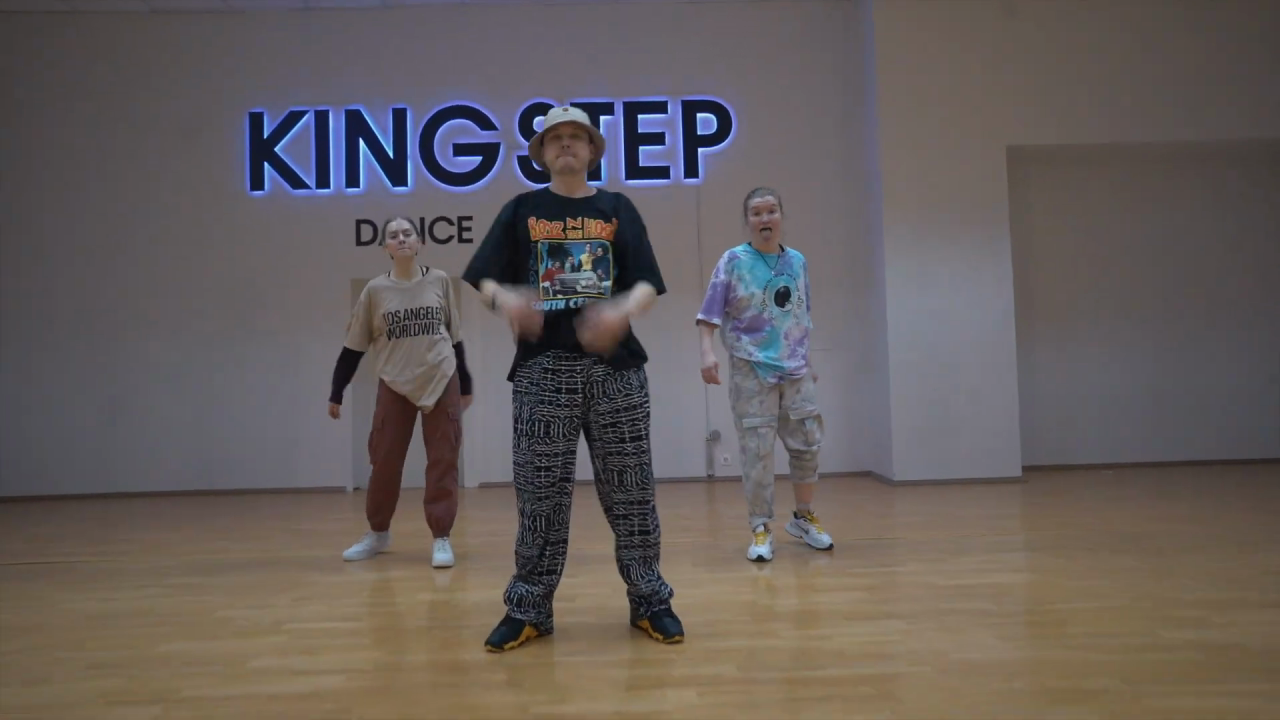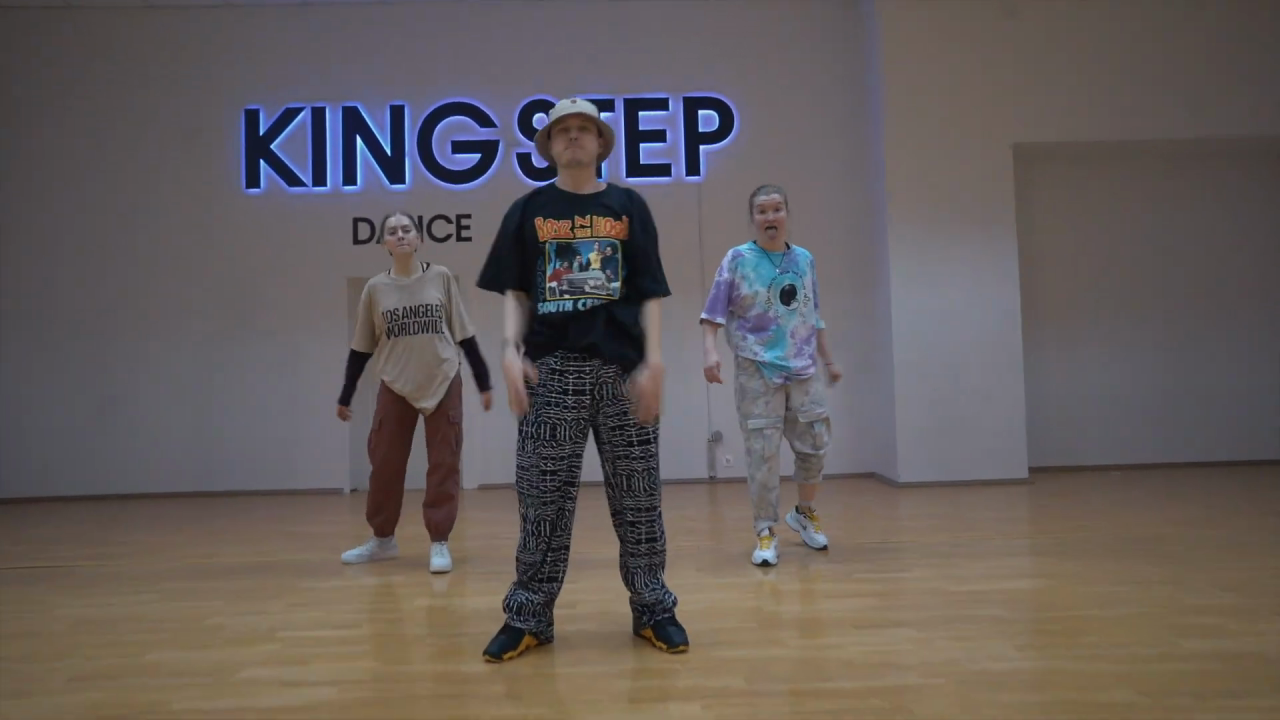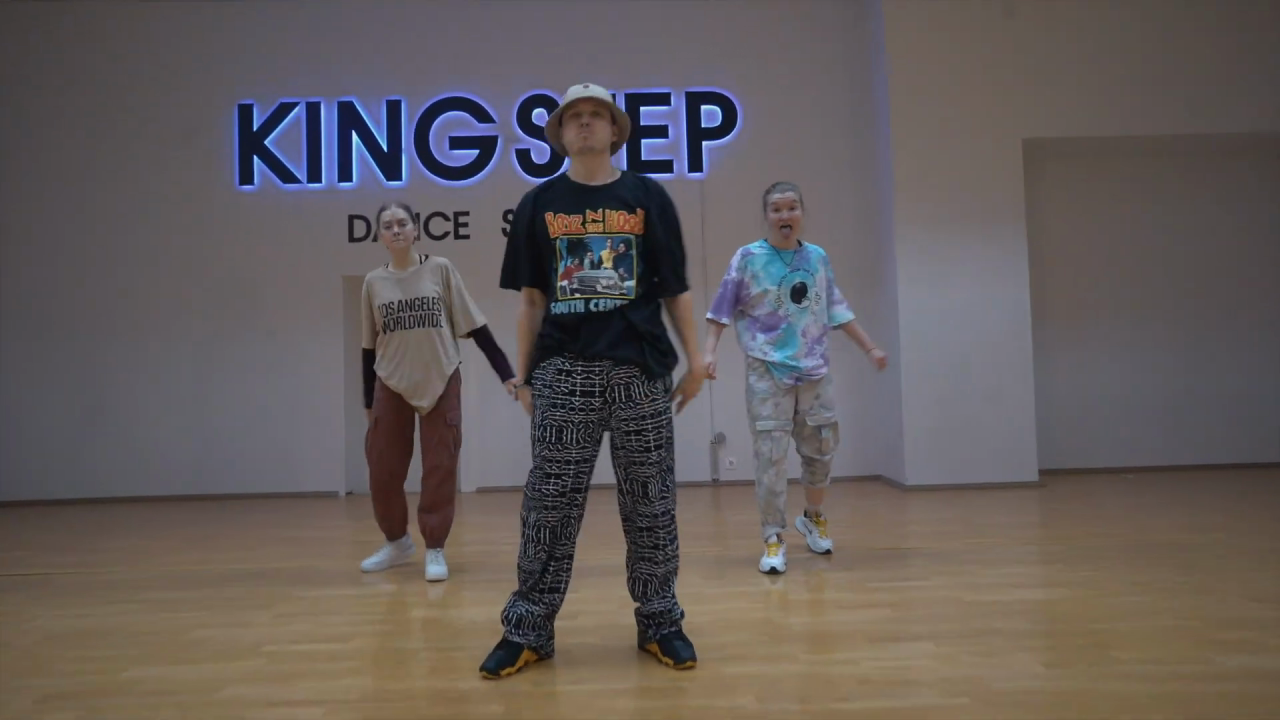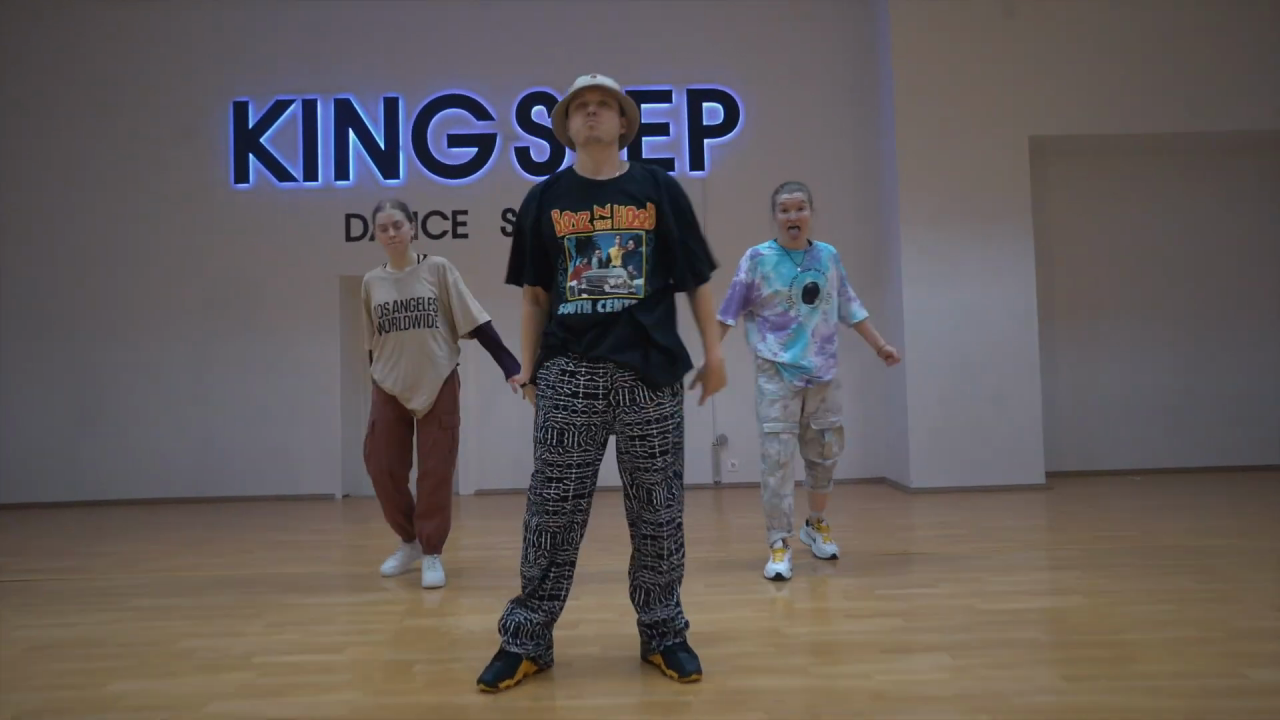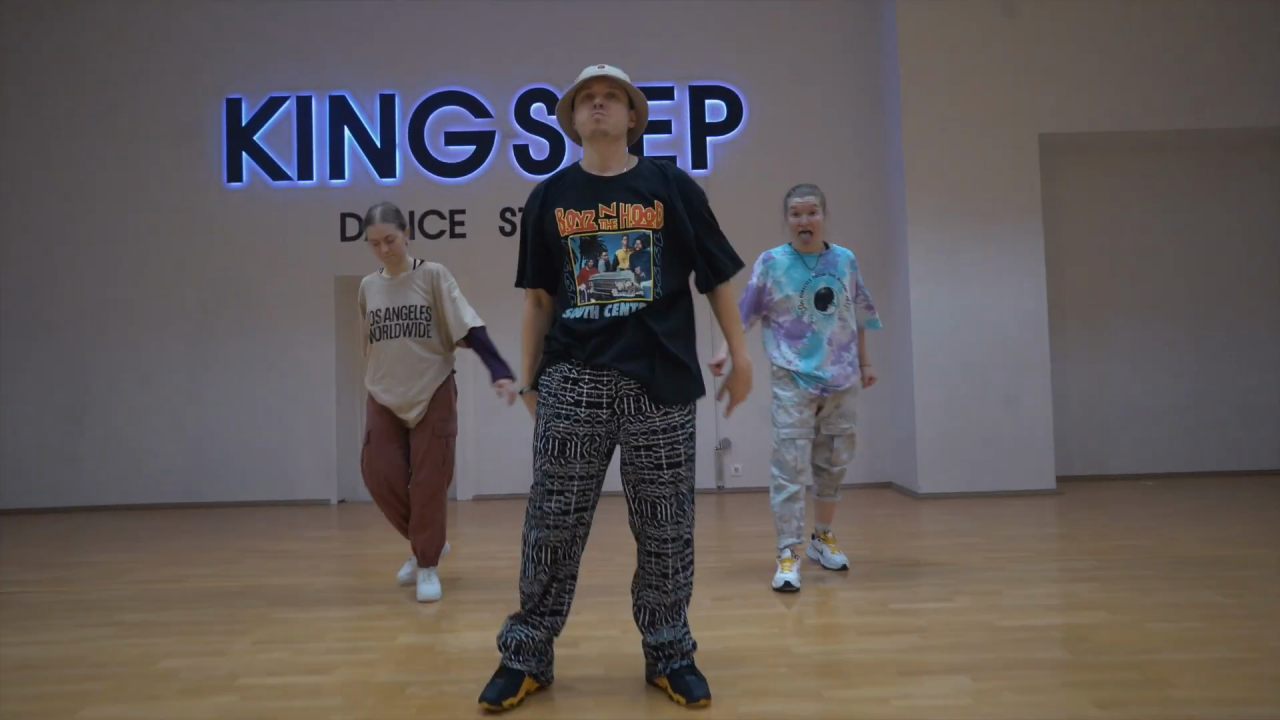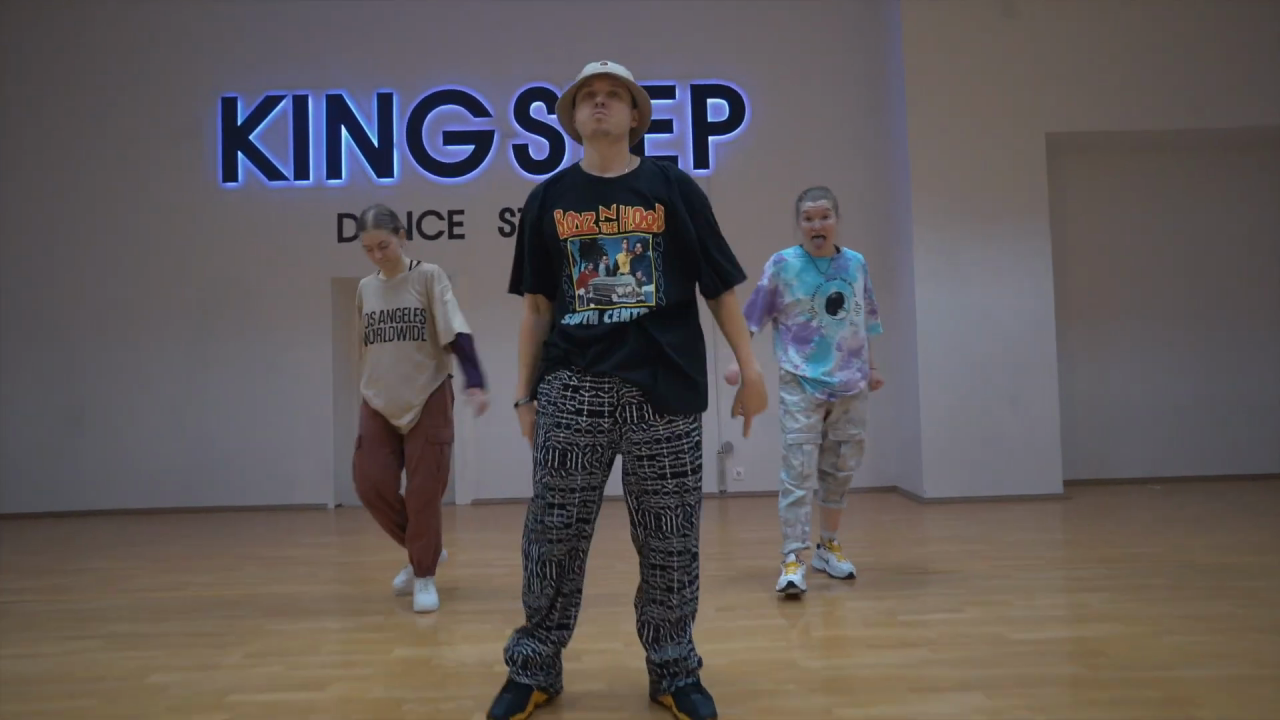
dt=0.1s
person 1, frame 1
left shoulder: (617, 208)
right shoulder: (521, 211)
left elbow: (647, 284)
right elbow: (486, 279)
left wrist: (620, 311)
right wrist: (505, 299)
left hip: (614, 369)
right hip: (544, 369)
left knee: (631, 493)
right knee: (540, 496)
person 1, frame 2
left shoulder: (628, 204)
right shoulder: (529, 209)
left elbow: (651, 293)
right elbow: (514, 294)
left wrist: (653, 362)
right wrist: (511, 353)
left hip: (622, 371)
right hip: (551, 371)
left knee: (638, 499)
right knee: (543, 500)
person 1, frame 3
left shoulder: (647, 196)
right shoulder: (539, 202)
left elbow: (675, 289)
right elbow: (531, 298)
left wrist: (694, 359)
right wrist: (522, 375)
left hip: (641, 372)
right hip: (564, 372)
left knee: (650, 506)
right knee: (549, 506)
left ankle: (658, 622)
right ankle: (528, 628)
person 1, frame 4
left shoulder: (659, 188)
right shoulder: (544, 198)
left elbow: (695, 280)
right elbow: (535, 296)
left wrist: (713, 352)
right wrist: (528, 373)
left hip: (650, 376)
right hip: (569, 374)
left knee: (657, 512)
right knee: (552, 511)
left ankle: (662, 632)
right ankle: (527, 639)
person 1, frame 5
left shoulder: (671, 185)
right shoulder: (550, 196)
left elbow: (716, 276)
right elbow: (540, 297)
left wrist: (738, 355)
right wrist: (528, 379)
left hip: (661, 382)
right hip: (573, 381)
left knee: (666, 531)
right knee: (552, 524)
left ankle: (667, 652)
right ankle: (527, 654)
person 1, frame 6
left shoulder: (674, 188)
right shoulder: (548, 198)
left elbow: (720, 285)
right elbow: (537, 305)
left wrist: (750, 367)
right wrist: (525, 393)
left hip: (666, 391)
right hip: (572, 390)
left knee: (669, 544)
right knee: (553, 535)
right ankle: (534, 667)
person 2, frame 1
left shoulder: (797, 261)
right shoulder: (733, 261)
right elbow: (710, 313)
left wrist: (807, 360)
right wrist: (708, 352)
left hip: (796, 369)
right hip: (752, 370)
left knee: (807, 443)
right knee: (757, 451)
left ankle: (804, 518)
right ankle: (761, 530)
person 2, frame 2
left shoulder: (804, 259)
right shoulder: (738, 259)
right elbow: (714, 312)
left wrist: (828, 359)
right wrist: (711, 352)
left hip: (804, 369)
right hip: (757, 370)
left knee: (814, 445)
right knee: (763, 453)
left ankle: (804, 513)
right ankle: (766, 534)
person 2, frame 3
left shoulder: (818, 257)
right shoulder: (748, 257)
left elbow: (836, 309)
right elbow: (721, 310)
left wrist: (869, 347)
right wrist: (709, 350)
left hip: (815, 370)
right hip: (768, 371)
left knee: (821, 449)
right knee: (770, 455)
left ankle: (813, 519)
right ankle: (773, 540)
person 2, frame 4
left shoulder: (829, 256)
right shoulder: (757, 258)
left elbow: (849, 308)
right elbow: (729, 310)
left wrist: (880, 346)
left hip: (824, 372)
right hip: (778, 372)
left knee: (825, 454)
right knee: (777, 458)
left ankle: (816, 525)
right ankle: (779, 545)
person 2, frame 5
left shoulder: (846, 260)
right shoulder: (771, 263)
left elbow: (861, 314)
right elbow: (744, 313)
left wrist: (865, 363)
right wrist: (723, 352)
left hip: (841, 379)
right hip: (792, 379)
left knee: (834, 463)
right knee: (790, 466)
left ankle: (822, 538)
right ankle: (787, 555)
person 2, frame 6
left shoulder: (856, 263)
right shoulder: (782, 264)
right elbow: (751, 316)
left wrist: (871, 368)
right wrist: (735, 360)
left hip: (849, 384)
right hip: (801, 383)
left knee: (841, 468)
right knee: (798, 471)
left ankle: (828, 546)
right ankle: (793, 559)
person 3, frame 1
left shoulder: (440, 282)
right shoulder: (375, 290)
right elbow: (355, 345)
left wrist: (465, 384)
right wrist: (336, 393)
left hip: (441, 383)
right hip: (393, 385)
left knee: (442, 461)
right knee: (384, 462)
person 3, frame 2
left shoulder: (441, 277)
right shoulder: (375, 288)
left elbow: (463, 334)
right elbow: (362, 346)
left wrist: (483, 381)
right wrist: (346, 395)
left hip: (444, 383)
right hip: (395, 387)
left knee: (444, 464)
right knee: (385, 465)
right ankle: (382, 538)
person 3, frame 3
left shoulder: (441, 270)
right shoulder: (373, 282)
left elbow: (473, 324)
right elbow: (370, 344)
left wrist: (504, 370)
right wrist: (368, 396)
left hip: (440, 383)
right hip: (390, 386)
left knee: (439, 468)
right knee: (383, 467)
left ankle: (434, 548)
right ankle: (395, 541)
person 3, frame 4
left shoulder: (438, 269)
right shoulder: (372, 281)
left elbow: (476, 322)
right elbow: (373, 344)
left wrist: (510, 365)
right wrist: (375, 388)
left hip: (438, 385)
right hip: (388, 389)
left knee: (435, 474)
right knee: (383, 470)
left ankle: (432, 554)
right ankle: (411, 541)
person 3, frame 5
left shoulder: (434, 275)
right shoulder: (368, 286)
left elbow: (469, 327)
left wrist: (500, 372)
left hip: (433, 393)
right hip: (382, 398)
left knee: (430, 485)
right knee: (381, 479)
left ankle: (428, 565)
right ankle: (424, 548)
person 3, frame 6
left shoulder: (429, 276)
right shoulder: (366, 287)
left elbow: (456, 333)
left wrist: (474, 381)
left hip: (428, 398)
right hip: (377, 403)
left knee: (425, 493)
right knee: (372, 486)
left ankle: (424, 576)
right ankle: (424, 554)
